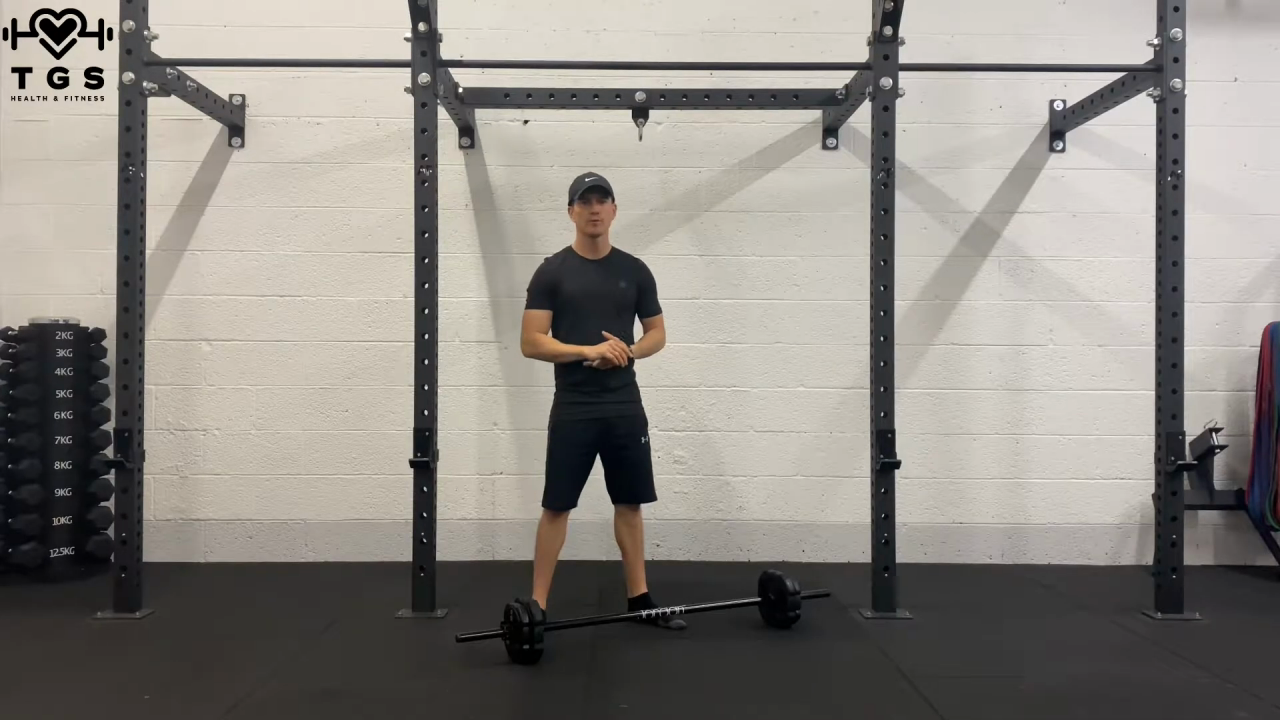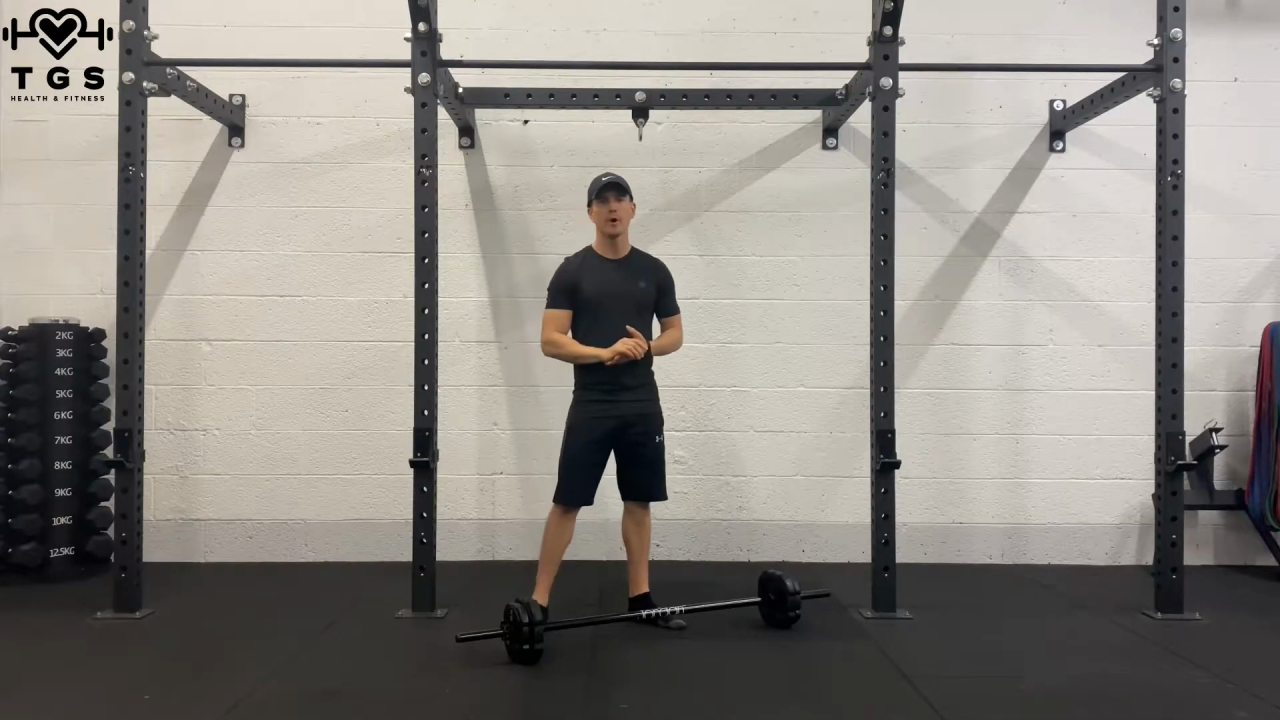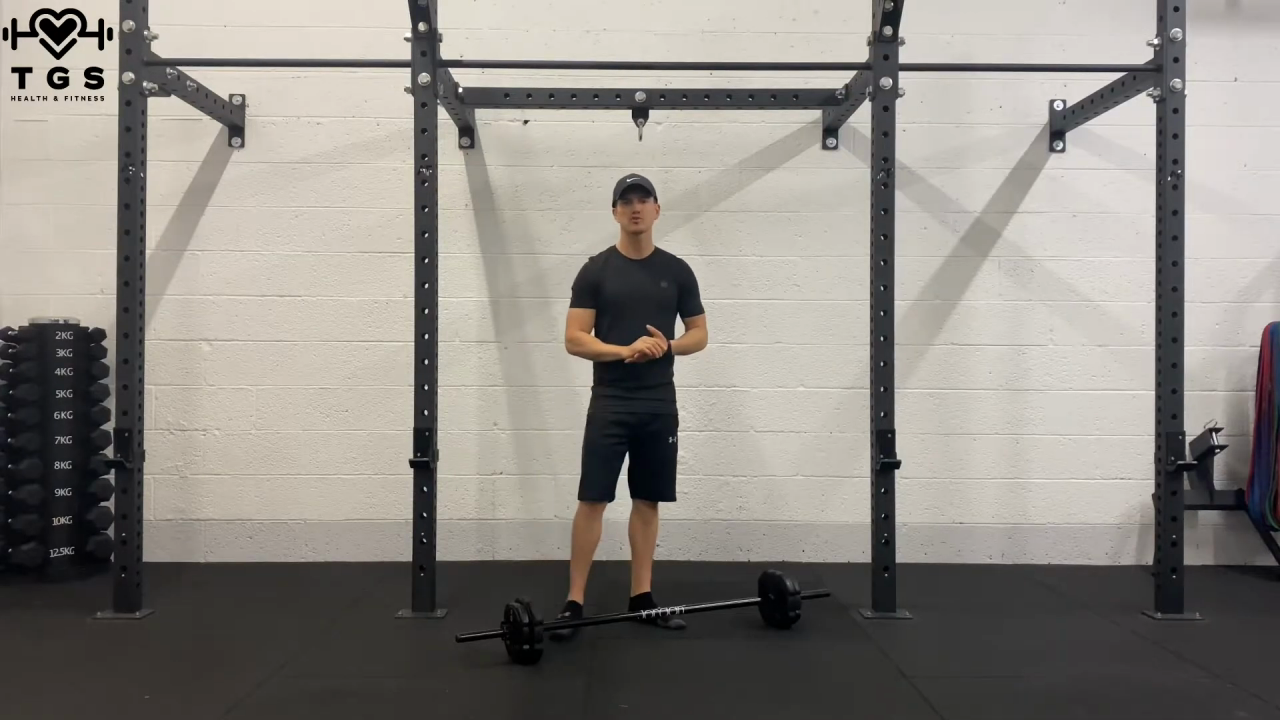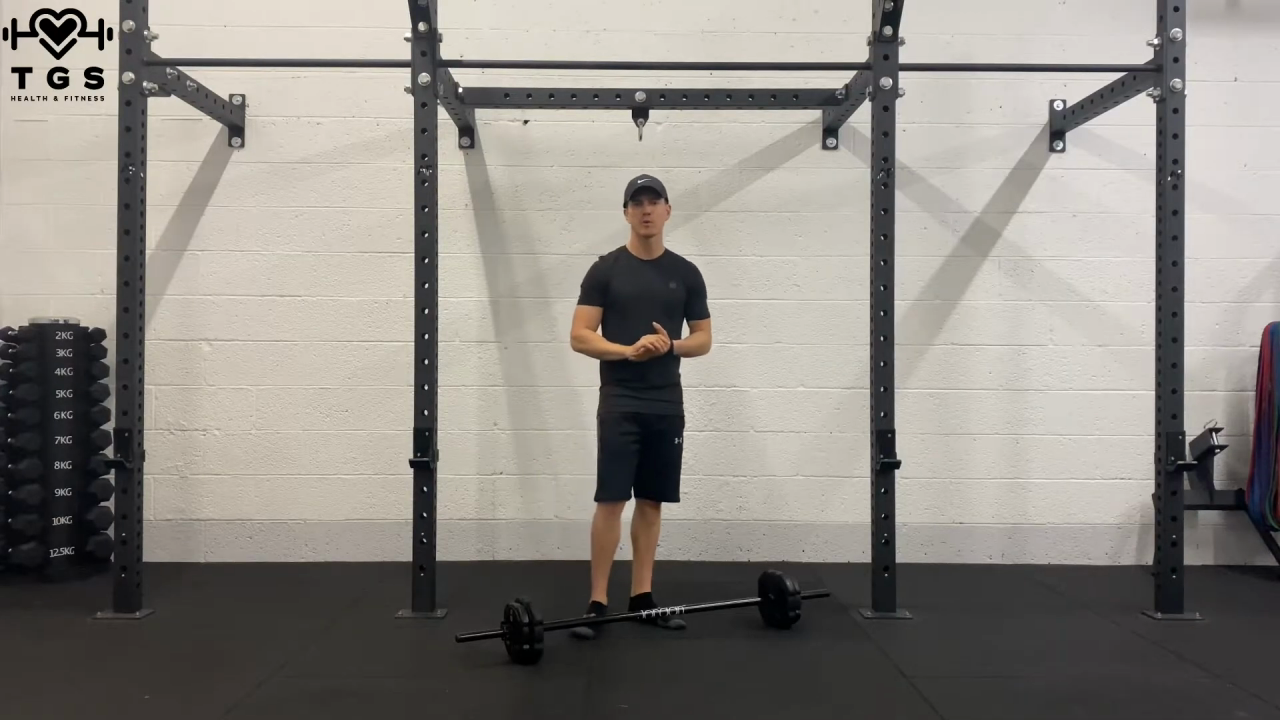
dt=0.3s
person 1, frame 1
left shoulder: (635, 270)
right shoulder: (552, 271)
left elbow: (657, 333)
right elbow: (531, 342)
left wrist: (629, 350)
right wrist: (588, 351)
left hip: (625, 406)
right hip: (574, 408)
left knee: (630, 502)
right knee: (557, 506)
left ankle: (639, 597)
right ankle: (537, 604)
person 1, frame 2
left shoulder: (654, 270)
right shoulder: (573, 271)
left elbow: (675, 333)
right elbow: (550, 341)
left wrist: (648, 347)
right wrist: (604, 353)
left hip: (643, 404)
right hip: (592, 406)
left knee: (640, 501)
right knee: (568, 502)
left ankle: (640, 596)
right ankle: (539, 601)
person 1, frame 3
left shoulder: (677, 270)
right shoulder: (596, 270)
left elbow: (699, 334)
right elbow: (574, 339)
left wrist: (667, 345)
right wrist: (625, 350)
left hip: (659, 403)
right hip: (611, 401)
left knee: (648, 500)
right knee: (593, 499)
left ankle: (641, 595)
right ankle: (574, 601)
person 1, frame 4
left shoulder: (685, 273)
right shoulder: (606, 269)
left elbow: (704, 338)
right elbow: (580, 336)
left wrist: (671, 345)
right wrist: (629, 350)
left hip: (667, 404)
right hip: (620, 401)
left knee: (651, 502)
right knee: (611, 500)
left ankle: (642, 595)
right ankle: (598, 600)
